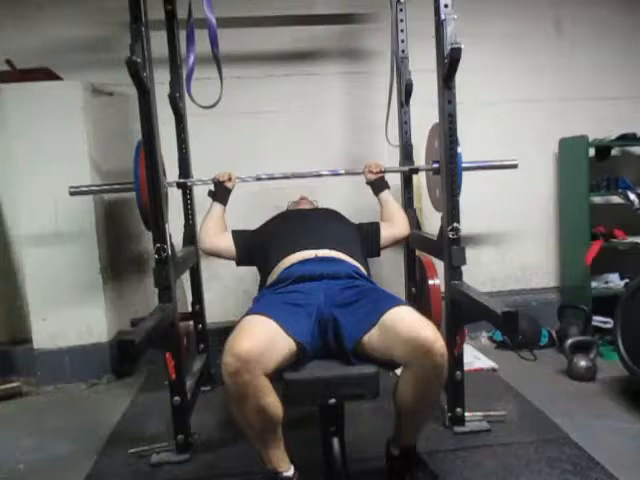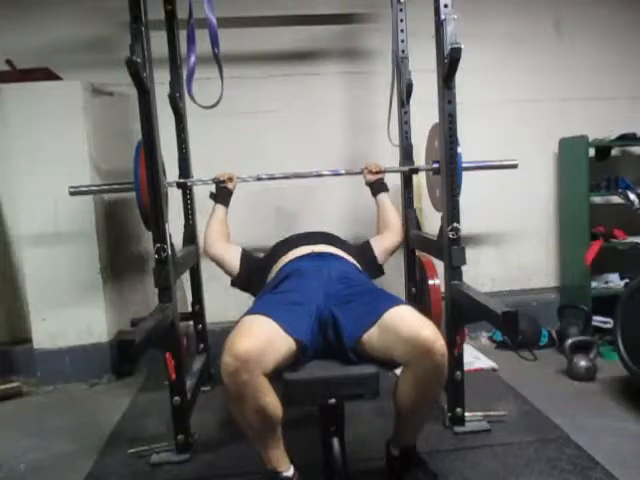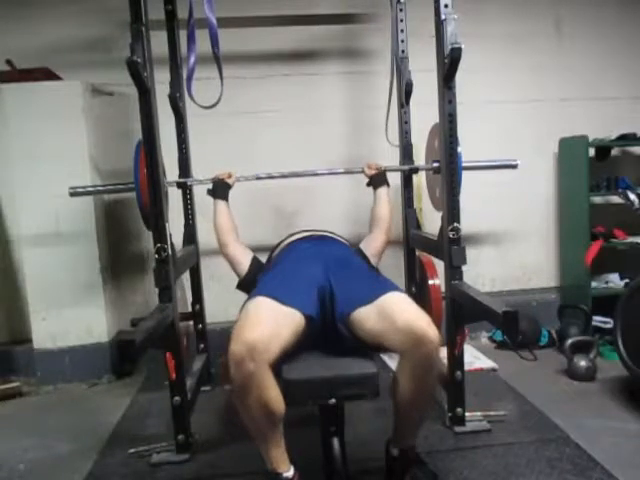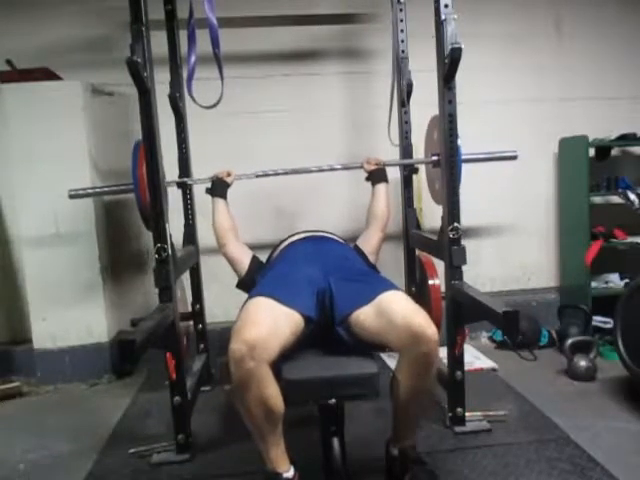
dt=0.7s
person 1, frame 1
left shoulder: (344, 222)
right shoulder: (271, 229)
left elbow: (400, 228)
right elbow: (209, 241)
left wrist: (380, 186)
right wrist: (221, 195)
left hip: (352, 288)
right hip: (291, 291)
left knee: (431, 348)
right knee: (239, 359)
left ankle: (402, 450)
person 1, frame 2
left shoulder: (351, 254)
right shoulder: (266, 266)
left elbow: (392, 235)
right elbow: (215, 247)
left wrist: (379, 187)
right wrist: (222, 197)
left knee: (431, 347)
right knee: (238, 359)
left ankle: (402, 451)
person 1, frame 3
left shoulder: (357, 259)
left elbow: (380, 233)
right elbow: (229, 243)
left wrist: (380, 184)
right wrist: (220, 195)
left knee: (424, 338)
right knee: (245, 352)
left ankle: (402, 450)
person 1, frame 4
left shoulder: (355, 257)
left elbow: (376, 228)
right elbow: (229, 243)
left wrist: (379, 179)
right wrist: (219, 194)
left knee: (423, 336)
right knee: (245, 350)
left ankle: (402, 450)
